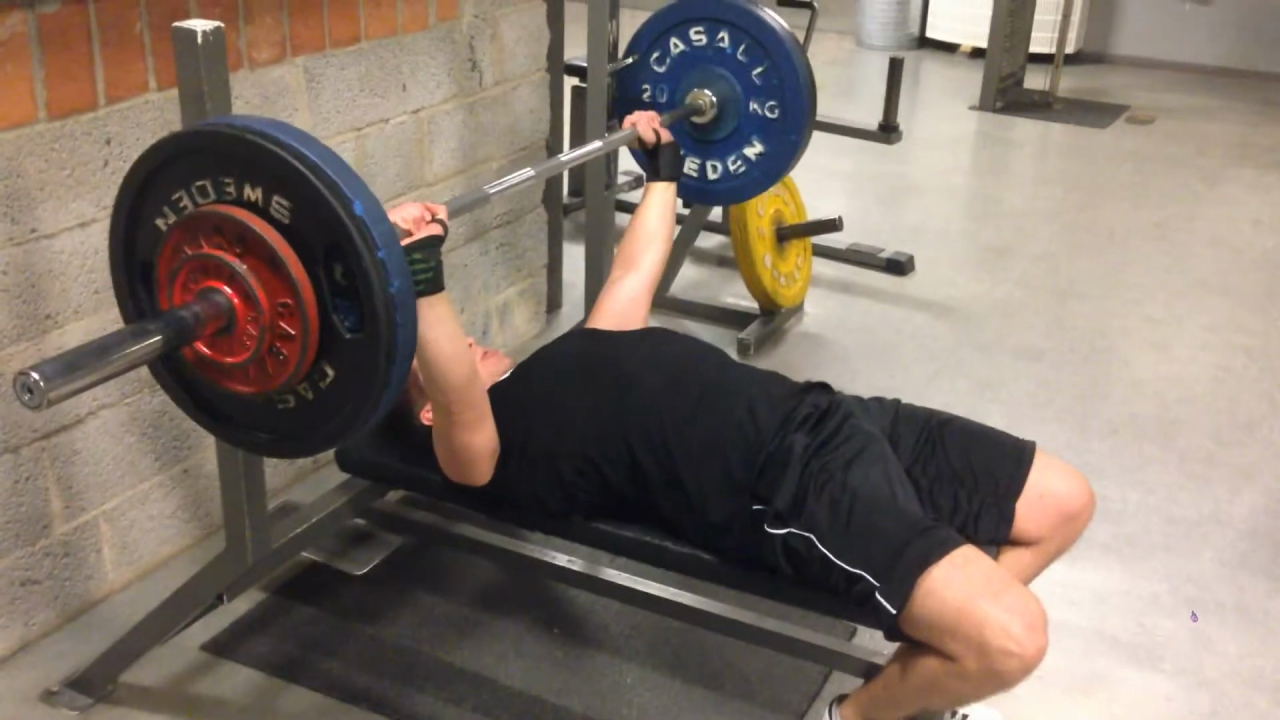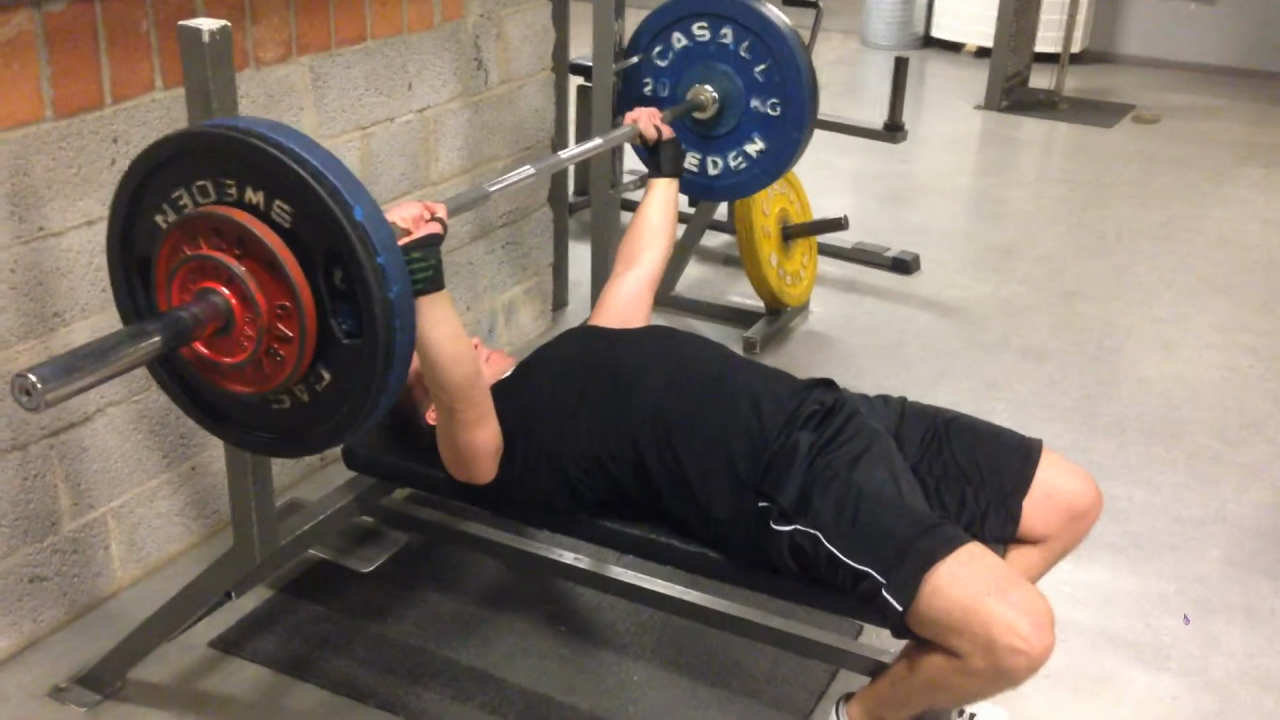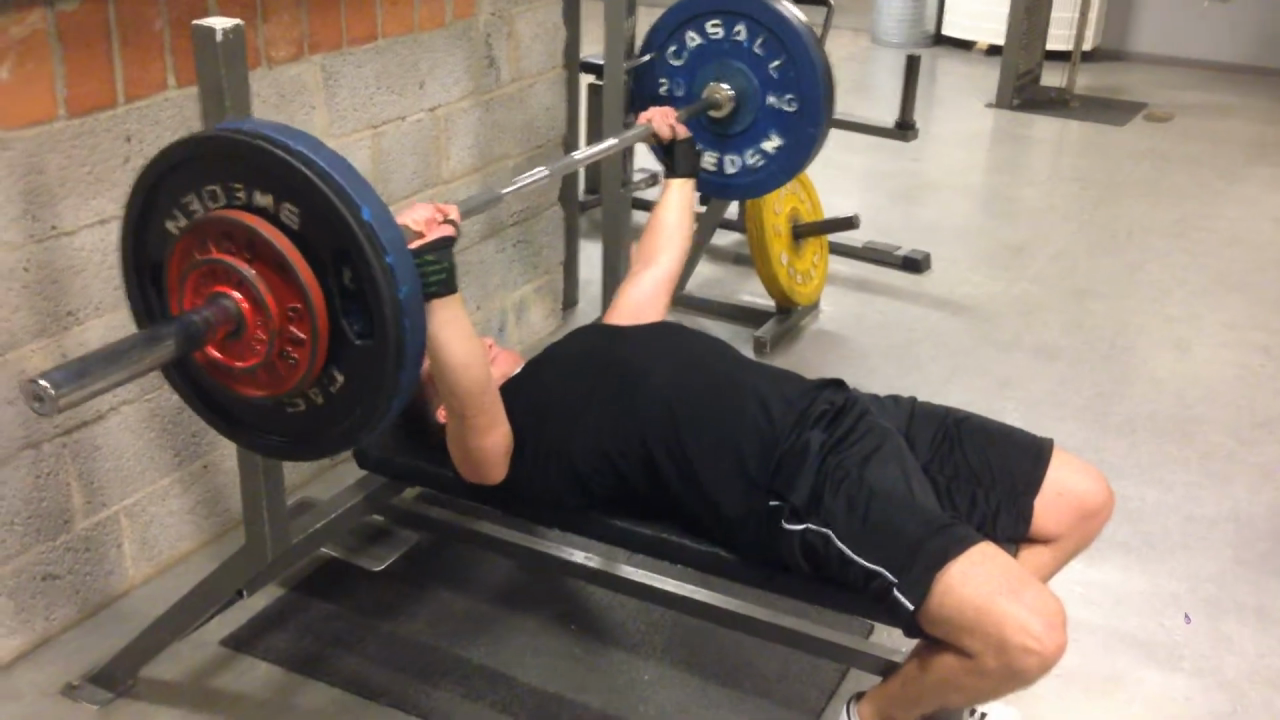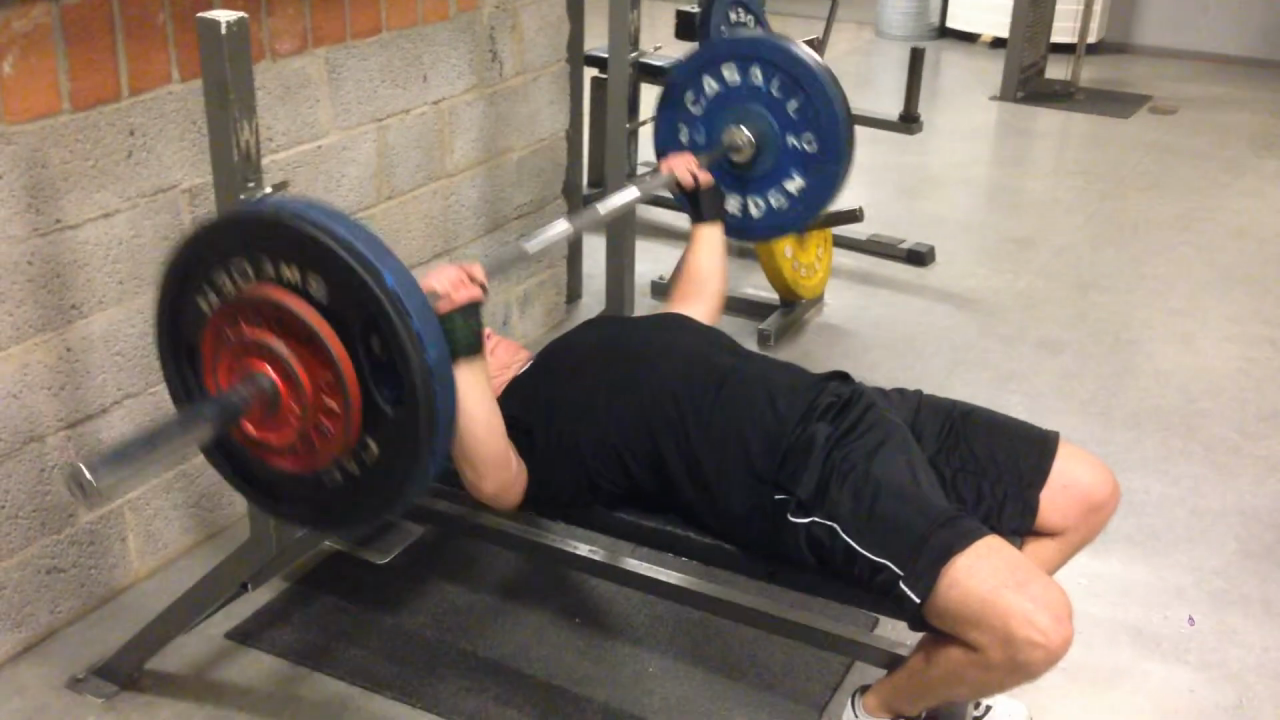
dt=0.3s
person 1, frame 1
left shoulder: (565, 359)
right shoulder: (490, 442)
left elbow: (635, 273)
right elbow: (457, 395)
left wrist: (662, 165)
right wrist: (420, 271)
right hip: (785, 488)
left knee: (1065, 503)
right knee: (1007, 643)
person 1, frame 2
left shoulder: (568, 356)
right shoulder: (495, 443)
left elbow: (638, 269)
right elbow: (460, 397)
left wrist: (664, 160)
right wrist: (420, 271)
right hip: (791, 486)
left knee: (1072, 503)
right knee: (1015, 640)
person 1, frame 3
left shoulder: (576, 358)
right shoulder: (508, 439)
left elbow: (655, 269)
right elbow: (471, 410)
left wrist: (679, 160)
right wrist: (431, 276)
right hip: (799, 485)
left knee: (1083, 503)
right knee: (1027, 640)
person 1, frame 4
left shoulder: (578, 361)
right shoulder: (516, 429)
left elbow: (697, 307)
right elbow: (491, 478)
left wrist: (705, 205)
right wrist: (453, 333)
right hip: (805, 479)
left knee: (1089, 494)
right knee: (1032, 632)
